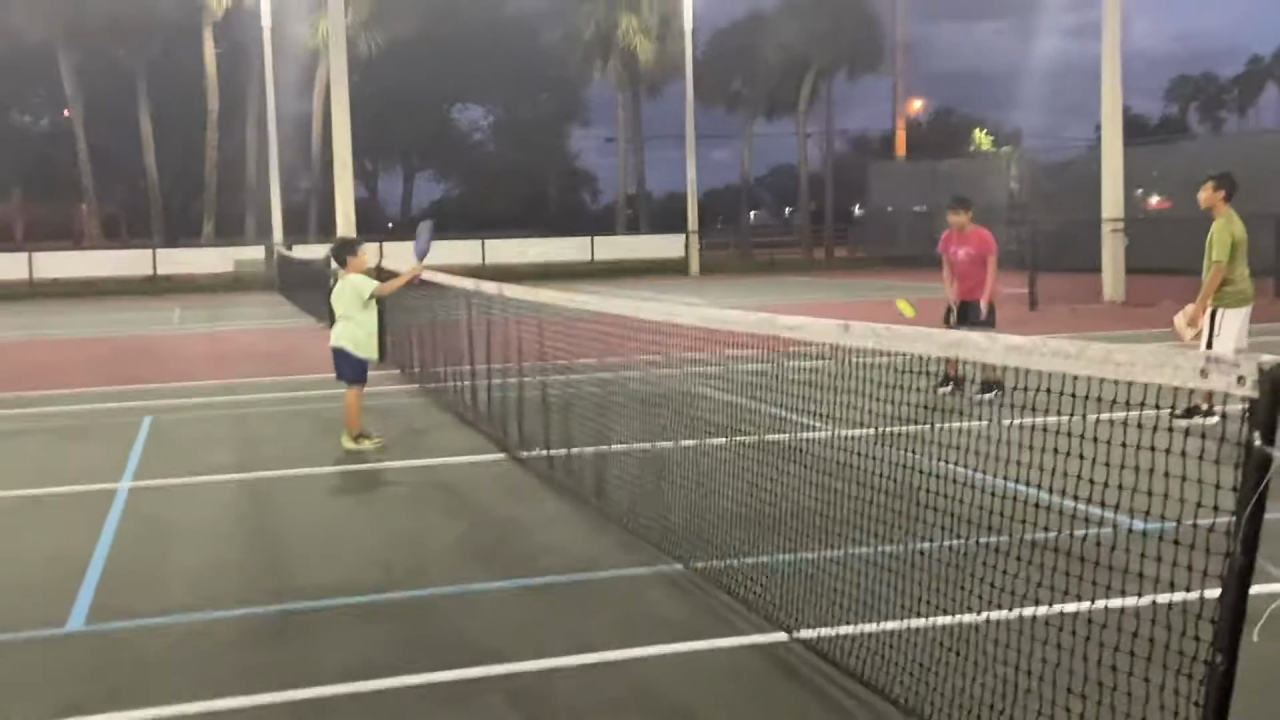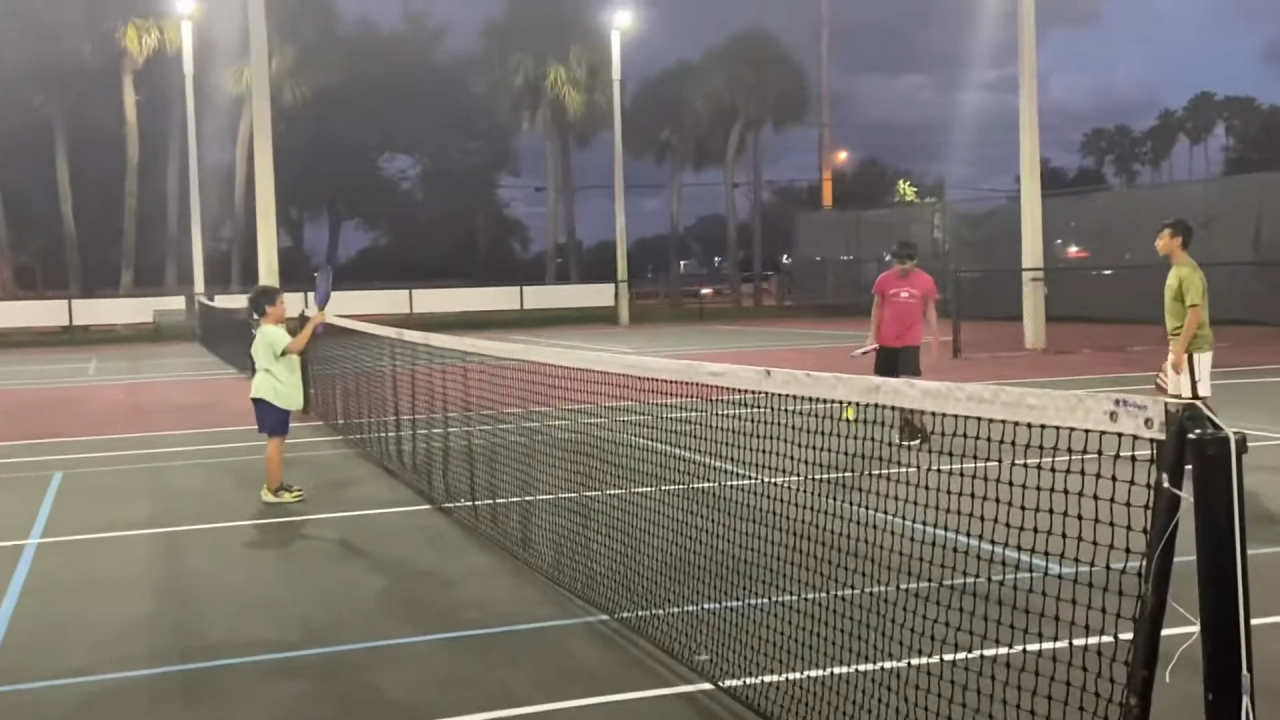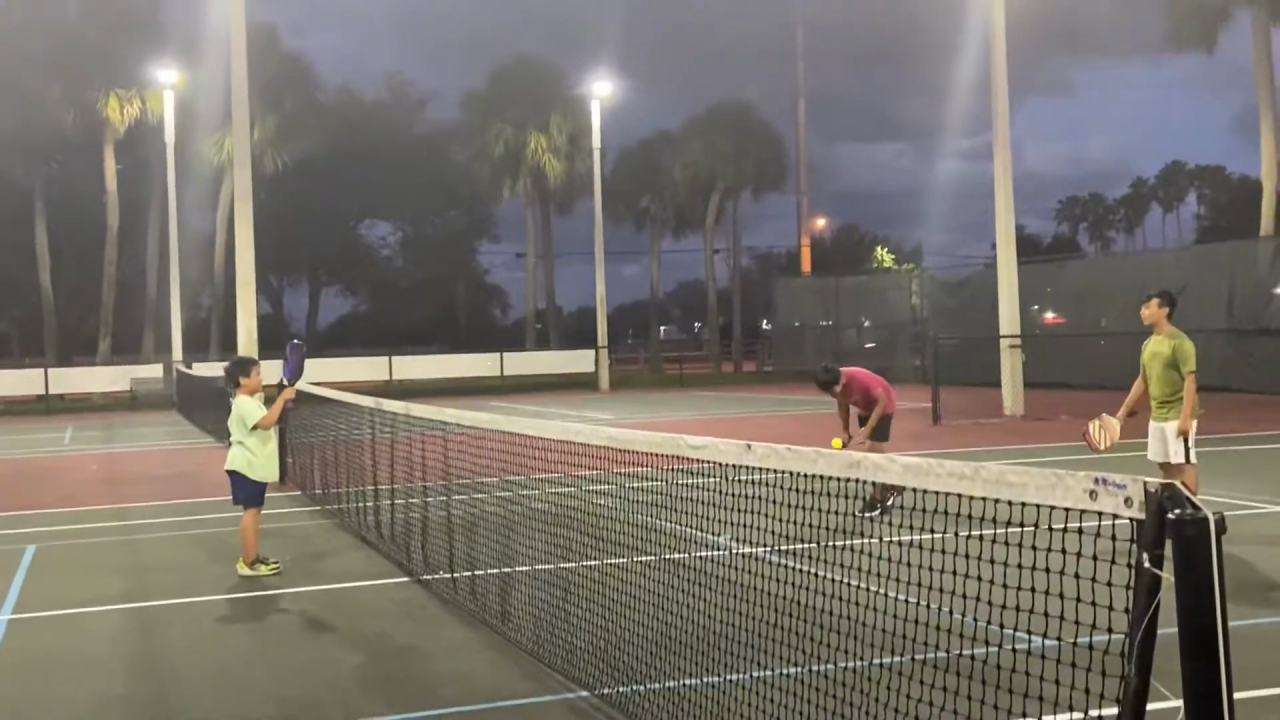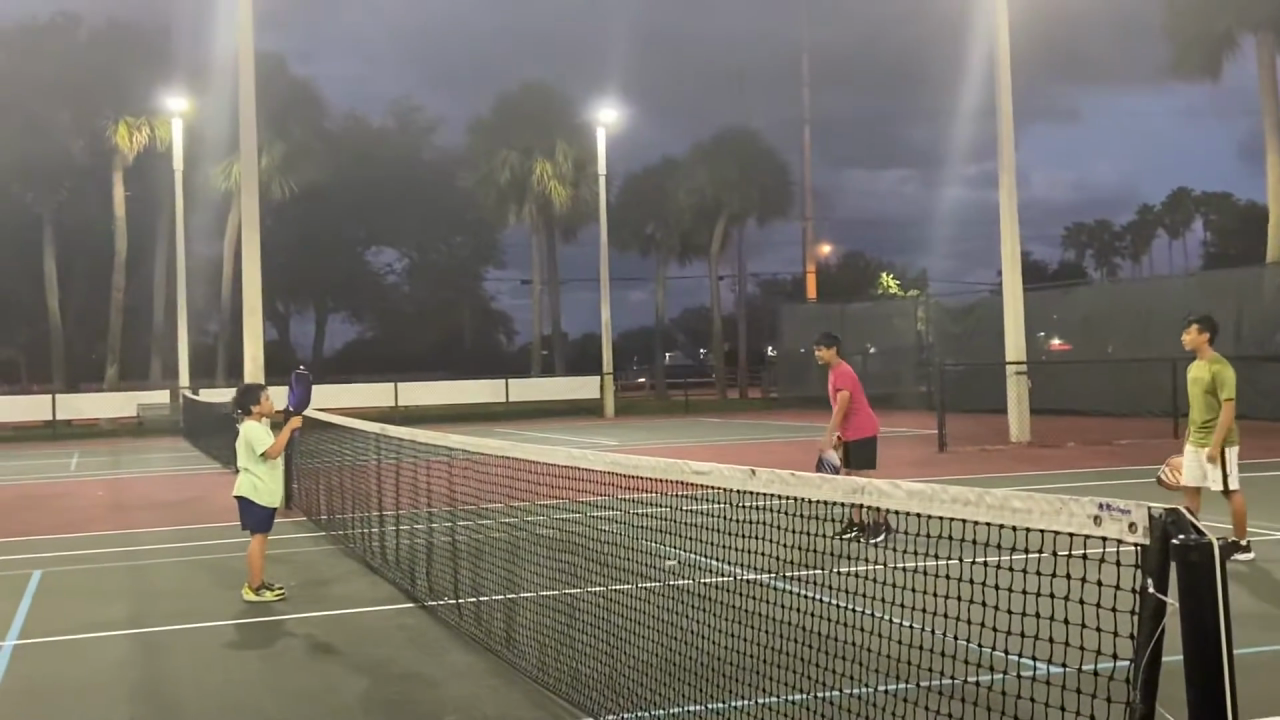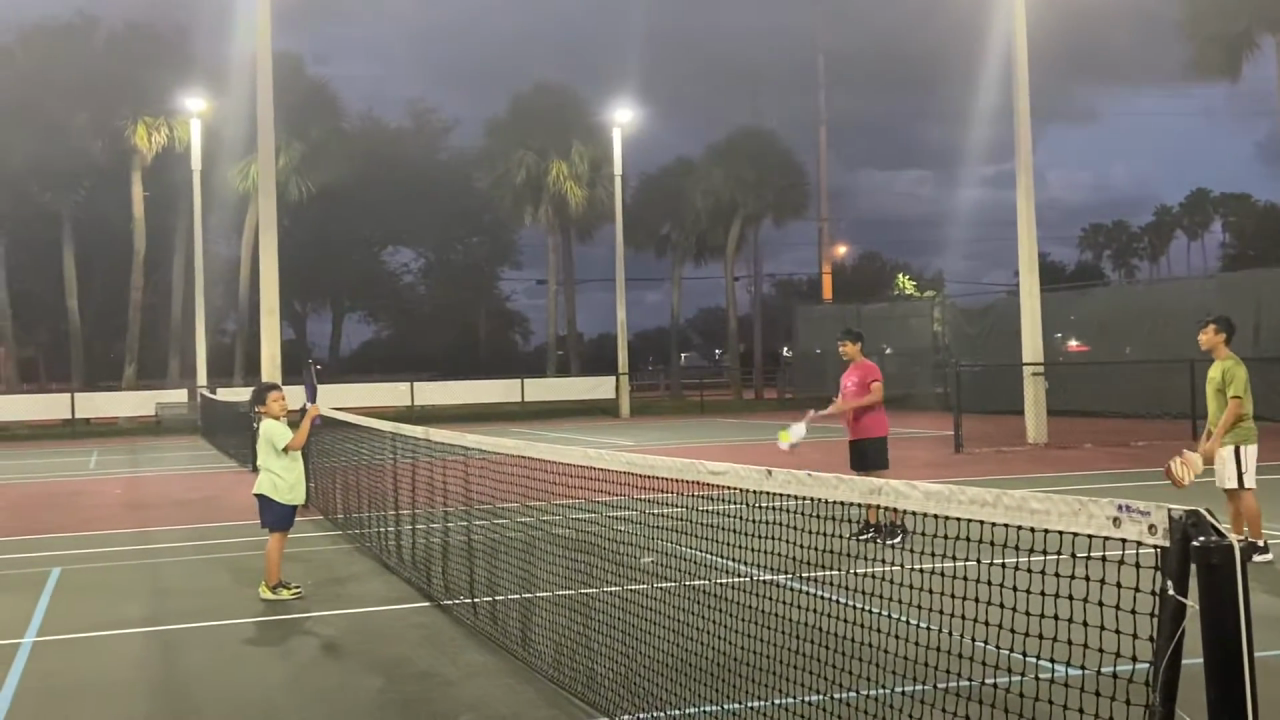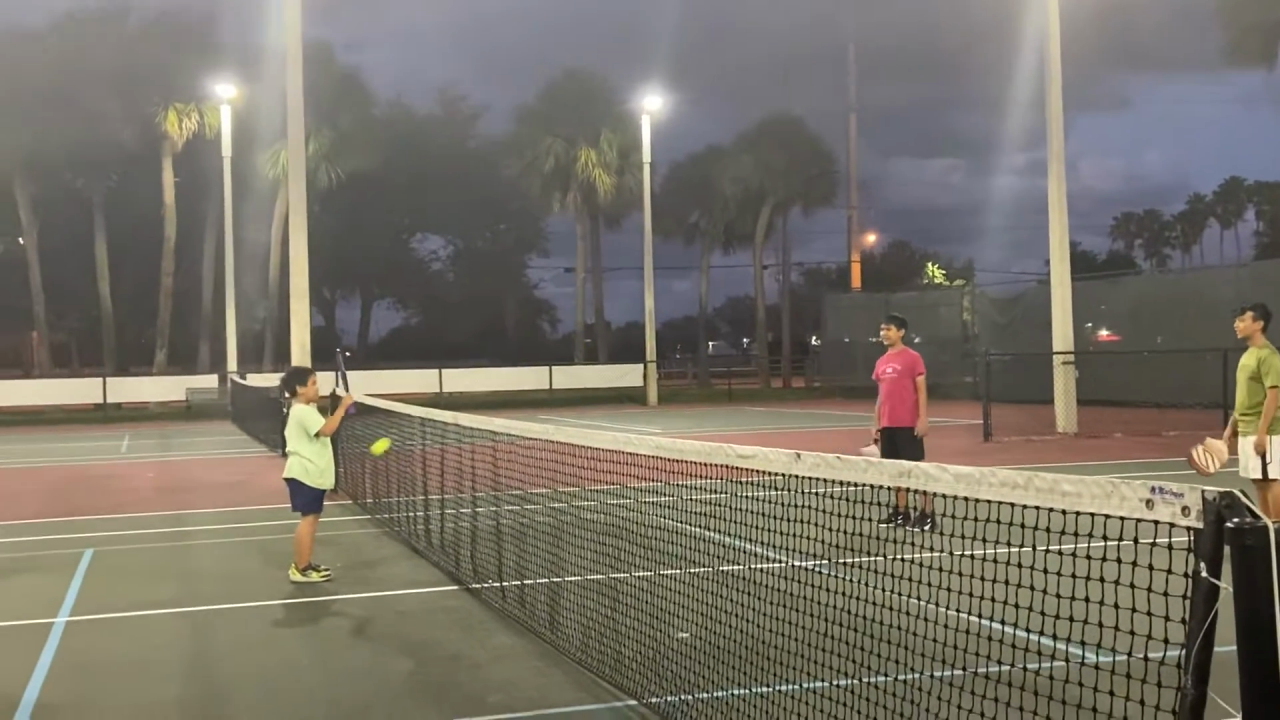
dt=0.7s
person 1, frame 1
left shoulder: (1222, 226)
right shoulder: (1232, 221)
left elbow: (1218, 270)
left wrist: (1198, 306)
right wrist: (1204, 302)
left hip: (1226, 300)
right hip: (1239, 296)
left knee: (1212, 354)
right knee: (1236, 353)
left ankle: (1206, 408)
person 1, frame 2
left shoulder: (1189, 272)
right shoulder: (1175, 270)
left elbow: (1194, 315)
left wrist: (1179, 352)
left hip: (1191, 348)
right hip: (1178, 346)
left knee: (1197, 399)
right knee: (1175, 398)
person 1, frame 3
left shoulder: (1180, 342)
right shoulder: (1148, 344)
left elbow: (1190, 380)
right elbow: (1142, 380)
left wrist: (1185, 416)
right wrist: (1124, 411)
left hip: (1178, 416)
right hip: (1157, 416)
left knee: (1183, 465)
right knee: (1166, 467)
person 1, frame 4
left shoulder: (1220, 368)
right shoulder: (1192, 368)
left elbow: (1228, 408)
left wrist: (1216, 443)
right wrist: (1189, 438)
left hip: (1218, 443)
right hip: (1195, 442)
left knee: (1231, 491)
right knee: (1189, 488)
left ankle: (1242, 545)
person 1, frame 5
left shoulder: (1233, 366)
right shoulder: (1214, 367)
left elbow: (1234, 406)
left wrist: (1215, 440)
right wrist: (1206, 439)
left hip: (1238, 439)
right hip: (1224, 440)
left knee: (1243, 491)
right knee: (1231, 492)
left ankle: (1259, 545)
right ankle: (1238, 542)
person 1, frame 6
right shoulder: (1247, 355)
left wrist: (1262, 432)
right wrist: (1231, 427)
left hip: (1262, 431)
right hip: (1245, 430)
right knee: (1259, 482)
person 2, frame 1
left shoulder: (342, 284)
right shoulder: (356, 281)
right elbow: (382, 290)
right wrist: (410, 274)
left hip: (348, 341)
right hip: (352, 342)
left knee: (355, 387)
right knee: (355, 387)
left ankle: (355, 431)
right ankle: (353, 436)
person 2, frame 2
left shoulder: (270, 331)
right shoulder: (271, 332)
right elbow: (295, 347)
right wrist: (312, 323)
left hip: (276, 393)
right hip: (271, 394)
left knee: (278, 439)
right knee: (275, 439)
left ankle: (276, 484)
right ankle: (272, 490)
person 2, frame 3
left shoulder: (250, 402)
right shoulder: (244, 403)
left elbow: (265, 422)
right elbow: (266, 423)
right wrist: (282, 398)
left hip: (253, 465)
right hip: (247, 466)
left knee: (254, 511)
right knee: (251, 511)
left ankle: (252, 557)
right ankle: (249, 562)
person 2, frame 4
left shoulder: (257, 426)
right shoulder: (253, 428)
left elbow: (271, 451)
right elbow: (273, 452)
right wrist: (288, 428)
left hip: (261, 491)
right hip: (255, 492)
left knee: (261, 536)
right knee: (258, 537)
left ankle: (257, 583)
right ankle: (255, 588)
person 2, frame 5
left shoulder: (276, 425)
right shoulder: (271, 426)
left elbow: (292, 446)
right elbow: (295, 444)
right wrist: (308, 418)
left hip: (283, 490)
right hip: (275, 490)
left knee: (280, 535)
right knee: (277, 535)
left ankle: (273, 581)
right ankle: (272, 586)
person 2, frame 6
left shoulder: (303, 410)
right shoulder: (303, 411)
right elbow: (326, 431)
right wrist: (342, 407)
left hip: (311, 474)
right hip: (304, 475)
left knee: (309, 519)
right knee: (308, 519)
left ankle: (302, 563)
right ankle: (301, 568)
person 3, frame 1
left shoulder: (984, 237)
right shoulder: (947, 238)
left elbow: (991, 269)
right elbow: (947, 267)
left wrist: (985, 298)
right wrist: (950, 291)
left hip: (980, 297)
right hip: (960, 296)
left ankle: (993, 382)
right ankle: (952, 378)
person 3, frame 2
left shoulder: (926, 281)
right shoulder: (884, 280)
left elbow: (930, 311)
right elbow: (877, 308)
left wrist: (934, 339)
right wrist: (873, 335)
left hip: (911, 341)
right hip: (886, 341)
left ankle: (916, 427)
right ankle: (906, 419)
person 3, frame 3
left shoulder: (861, 378)
right shoulder: (833, 386)
left elbow: (882, 400)
right elbow: (842, 406)
left wrist: (868, 429)
right wrist: (846, 431)
left hip: (882, 405)
right hip: (864, 408)
left knee: (873, 449)
right knee: (871, 450)
left ankle: (877, 499)
right ankle: (890, 487)
person 3, frame 4
left shoulder: (843, 373)
right shoulder: (832, 371)
left elbow: (842, 407)
left wrist: (828, 434)
right wrist: (839, 434)
left hip: (862, 433)
right hip: (849, 434)
left knee: (864, 478)
right knee: (849, 477)
left ankle: (882, 524)
right ankle: (856, 523)
person 3, frame 5
left shoulder: (870, 368)
right shoulder: (846, 374)
left elbow: (878, 395)
right elbow: (841, 405)
left wrist: (850, 404)
right wrist: (819, 413)
left hip: (874, 434)
right hip: (855, 435)
left knee: (880, 478)
left ankle: (897, 525)
right ankle: (872, 525)
person 3, frame 6
left shoulder: (913, 358)
right shoulder: (881, 362)
left elbow: (922, 390)
left wrist: (923, 418)
right wrist: (876, 423)
left hip: (908, 424)
right hip: (888, 425)
left ankle: (927, 514)
right ankle: (901, 512)
